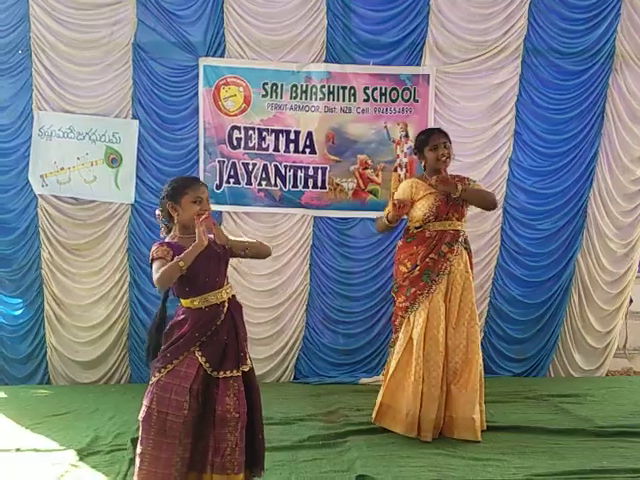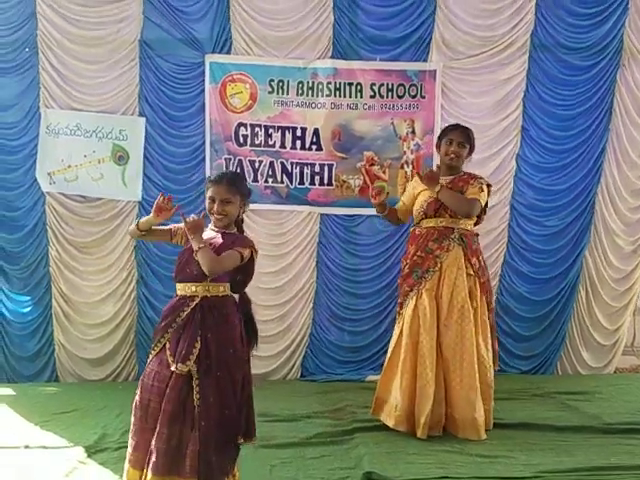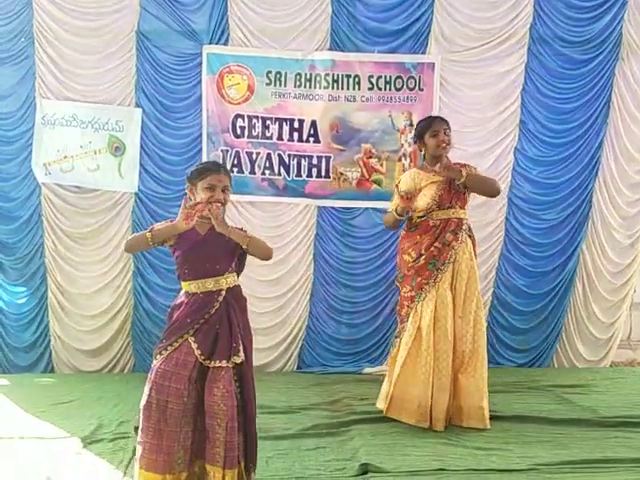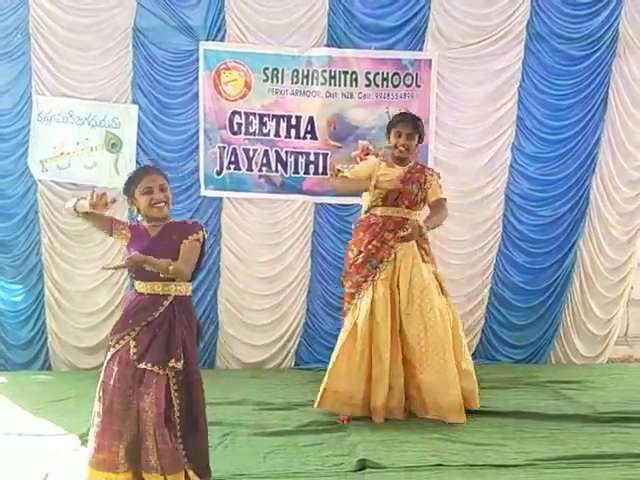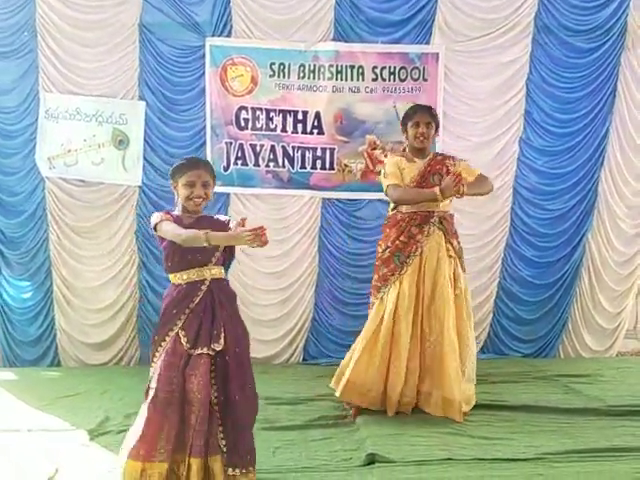
dt=1s
person 1, frame 1
left shoulder: (462, 182)
right shoulder: (411, 185)
left elbow: (492, 202)
right elbow: (380, 226)
left wrist: (455, 189)
right wrist: (393, 216)
left hip: (454, 267)
right hip: (419, 267)
left knee: (456, 337)
right knee: (421, 334)
left ankle: (452, 414)
right ankle: (416, 414)
person 1, frame 2
left shoulder: (476, 183)
right shoulder: (419, 181)
left elbow: (469, 210)
right elbow: (399, 217)
left wrist: (438, 188)
right wrist: (381, 206)
left hip: (460, 265)
right hip: (422, 264)
left knee: (459, 334)
right knee: (420, 332)
left ankle: (461, 412)
right ankle: (422, 411)
person 1, frame 3
left shoulder: (462, 170)
right shoulder: (412, 177)
left elbow: (494, 189)
right elbow: (388, 221)
left wrist: (457, 174)
right wrist: (401, 209)
left hip: (459, 256)
right hip: (423, 257)
left knee: (461, 326)
right knee: (426, 323)
left ankle: (456, 402)
right ankle: (418, 402)
person 1, frame 4
left shoulder: (426, 176)
right shoulder: (374, 165)
left elbow: (441, 210)
right elbow: (338, 184)
left wrist: (422, 224)
right wrist: (375, 185)
left hip: (409, 253)
right hip: (371, 252)
left knee: (426, 321)
right knee: (367, 320)
left ankle: (430, 397)
right ankle: (351, 399)
person 1, frame 5
left shoulder: (449, 164)
right shoulder: (394, 163)
left elbow: (487, 184)
right elbow: (397, 194)
left wrist: (461, 188)
right wrist: (438, 192)
left hip: (439, 249)
right hip: (401, 249)
left knee: (441, 320)
right knee: (393, 317)
left ankle: (437, 393)
right ankle: (369, 393)
person 2, frame 1
left shoulder: (216, 244)
right shoulder: (164, 249)
left elbow: (265, 252)
right elbow: (161, 281)
left wrist: (225, 240)
right wrist: (198, 245)
left hip: (224, 332)
right hip: (190, 333)
left knee: (224, 412)
right knee: (172, 410)
person 2, frame 2
left shoulder: (241, 244)
right shoulder: (189, 232)
left elbow: (213, 267)
right elbow: (135, 233)
left wrist: (197, 238)
right wrist: (154, 218)
left hip: (214, 328)
right hip: (179, 326)
left knee: (205, 408)
right knee: (156, 401)
person 2, frame 3
left shoulder: (233, 233)
right shoulder: (174, 229)
left elbow: (267, 253)
right elbow: (129, 246)
left wrist: (225, 229)
right wrist: (178, 226)
left hip: (226, 321)
right hip: (189, 319)
left knee: (222, 402)
right knee: (171, 396)
person 2, frame 4
left shoulder: (190, 230)
right shoulder: (130, 231)
left elbow: (184, 270)
right elbow: (74, 209)
left wrist: (144, 260)
right wrist: (90, 205)
left hip: (173, 322)
right hip: (136, 320)
left knee: (162, 403)
right knee: (119, 397)
person 2, frame 5
left shoulder: (220, 223)
right shoulder: (163, 220)
left elbow: (255, 236)
right elbow: (184, 237)
left wrist: (249, 235)
right wrist: (225, 238)
left hip: (217, 310)
right hip: (180, 309)
left knee: (212, 387)
right knee: (168, 386)
